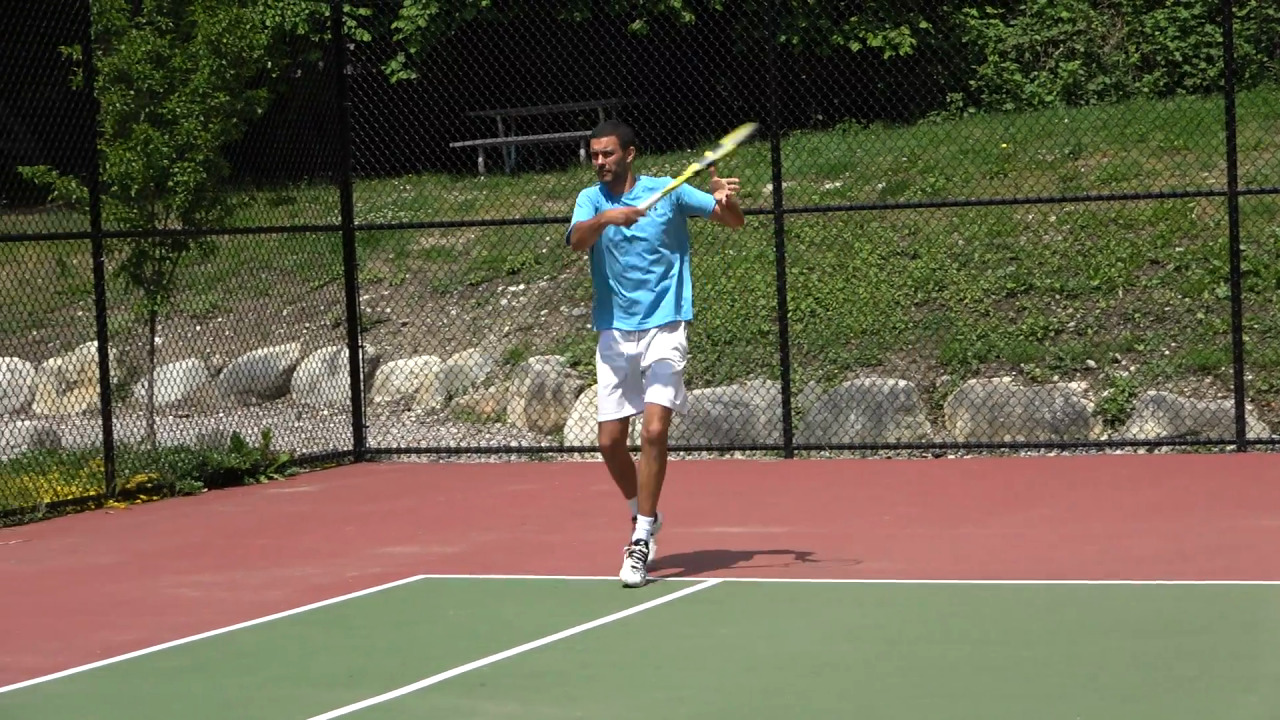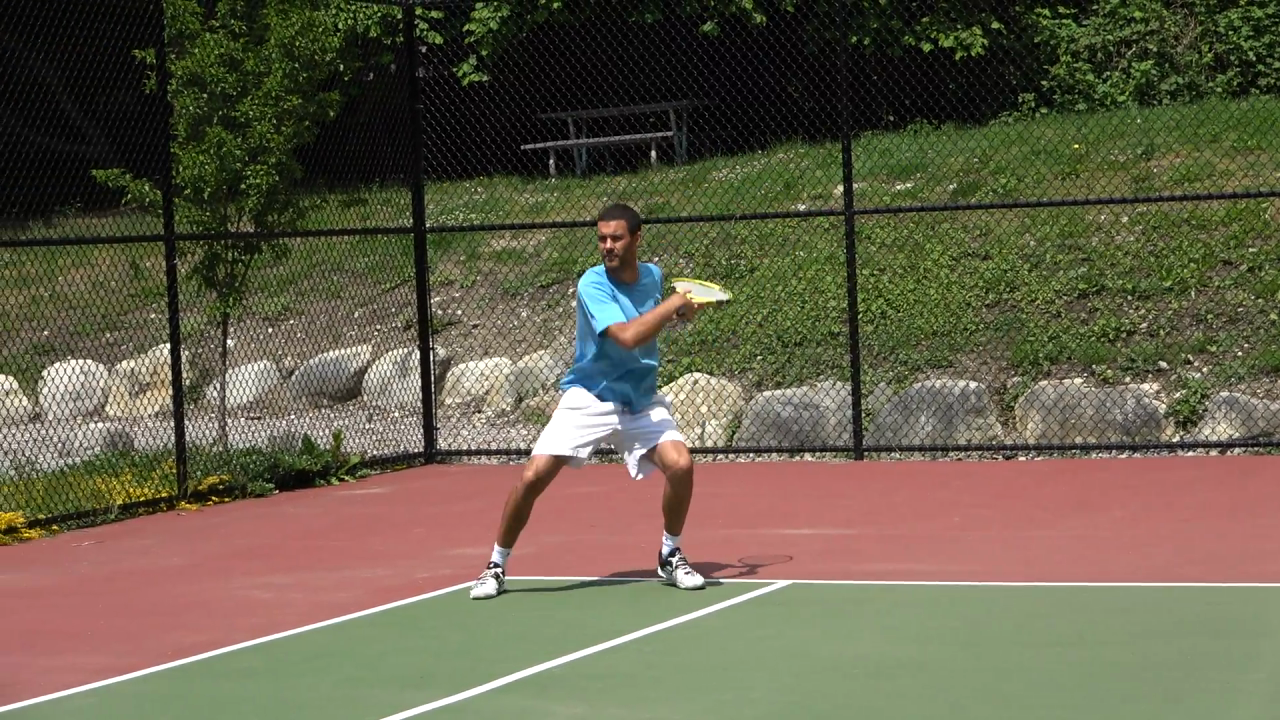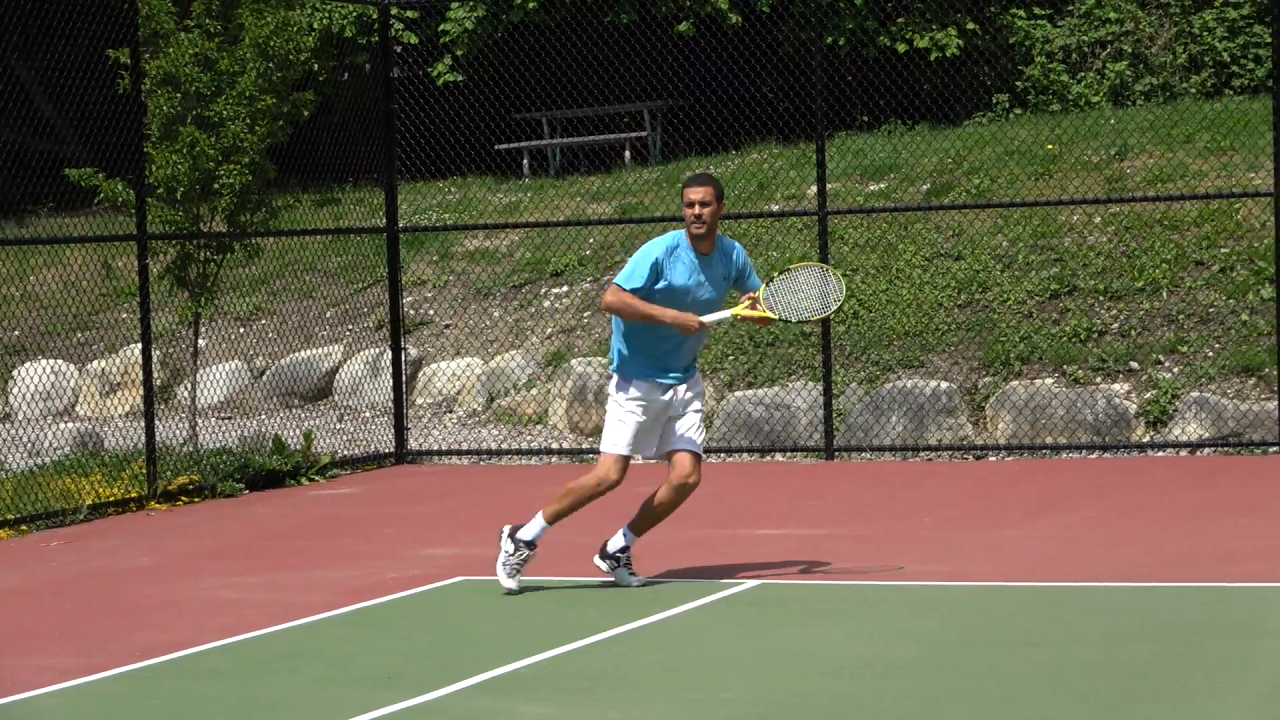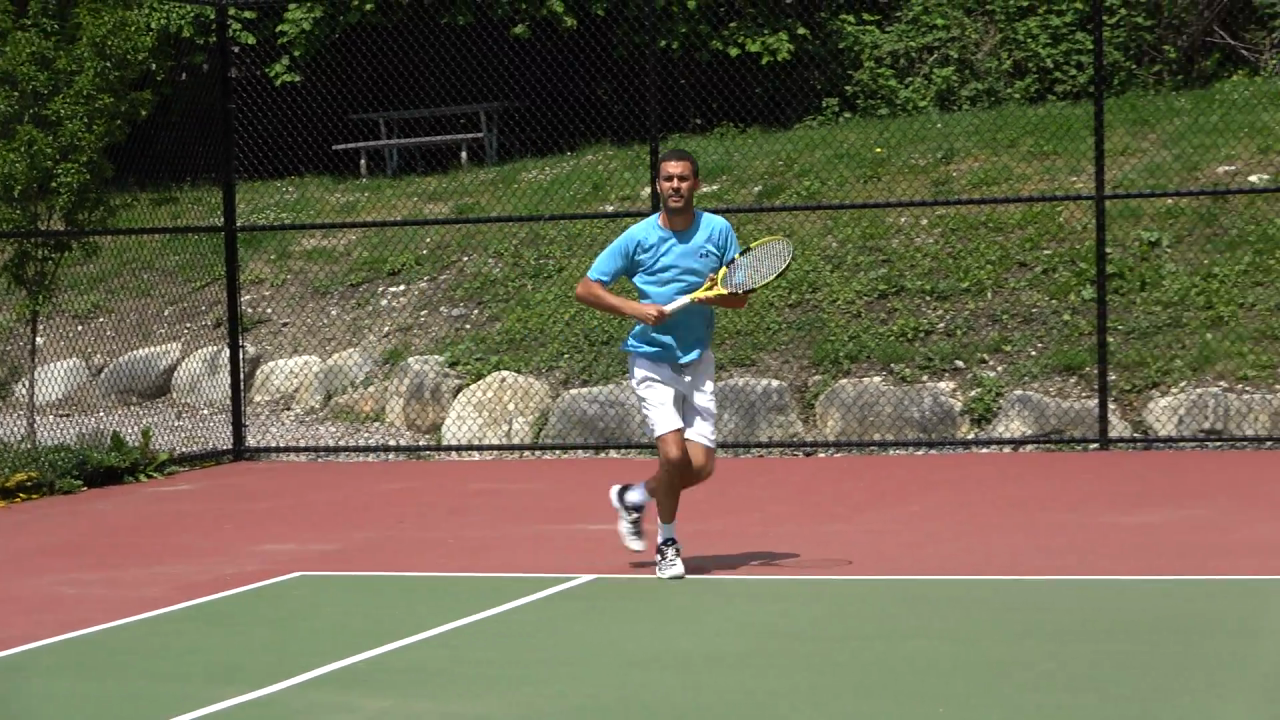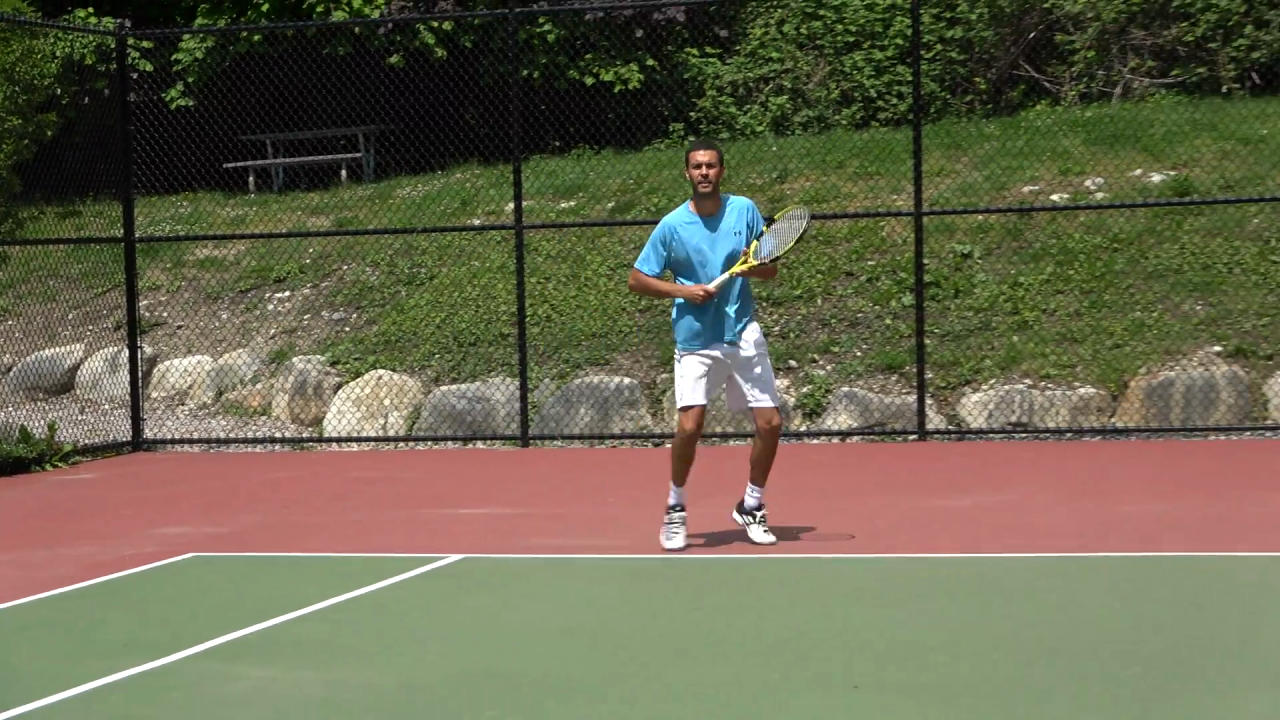
dt=0.3s
person 1, frame 1
left shoulder: (667, 190)
right shoulder: (589, 198)
left elbow: (734, 218)
right elbow: (577, 240)
left wrist: (729, 197)
right wrist: (605, 217)
left hip: (666, 331)
right hip: (616, 336)
left knee: (654, 431)
right knee: (609, 441)
left ankle: (642, 541)
right ankle: (643, 518)
person 1, frame 2
left shoulder: (651, 275)
right shoulder: (591, 285)
right elbow: (628, 337)
left wrist: (679, 311)
right wrist: (671, 304)
left hip: (642, 399)
right hip: (589, 397)
left knee: (681, 464)
right knee: (533, 476)
left ankle: (670, 553)
right ankle: (496, 565)
person 1, frame 3
left shoulder: (733, 254)
right shoulder: (660, 248)
left elbow: (757, 308)
right elbow: (612, 298)
left wrist: (756, 309)
right wrist: (672, 315)
left hip: (683, 381)
right hip: (635, 377)
left knee: (686, 478)
right knee: (608, 478)
left ankle: (617, 549)
right ankle: (523, 537)
person 1, frame 4
left shoulder: (718, 228)
right shoulder: (639, 237)
left elbow: (739, 299)
right elbow: (584, 290)
left wrist: (715, 295)
right wrist: (634, 309)
left hip: (695, 362)
right hip: (652, 360)
left knee: (700, 466)
right knee: (673, 456)
left ankle: (632, 496)
right ankle: (666, 541)
person 1, frame 5
left shoulder: (746, 210)
right shoulder: (671, 226)
left elbow: (770, 269)
right elbow: (636, 282)
left wrist: (753, 268)
right wrist: (683, 291)
left hip: (743, 336)
right hip: (694, 340)
left knee: (770, 426)
right knee: (687, 428)
left ankle: (750, 506)
right ankle: (674, 506)
